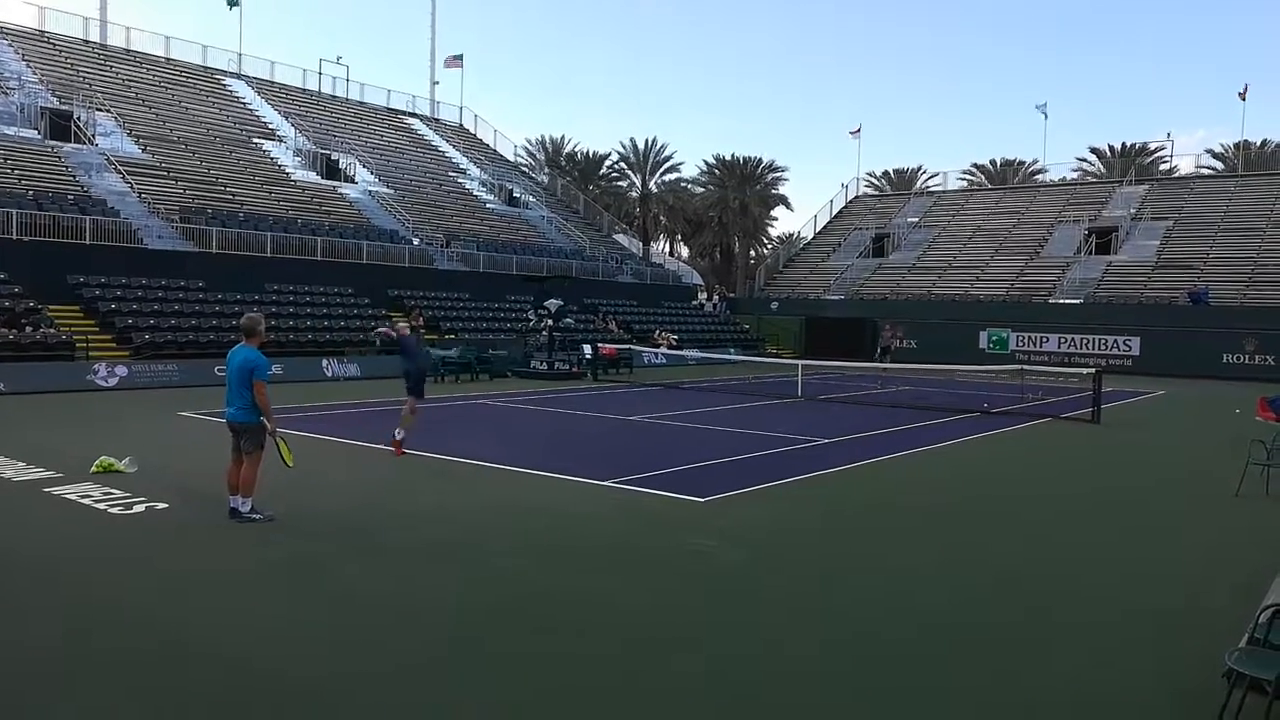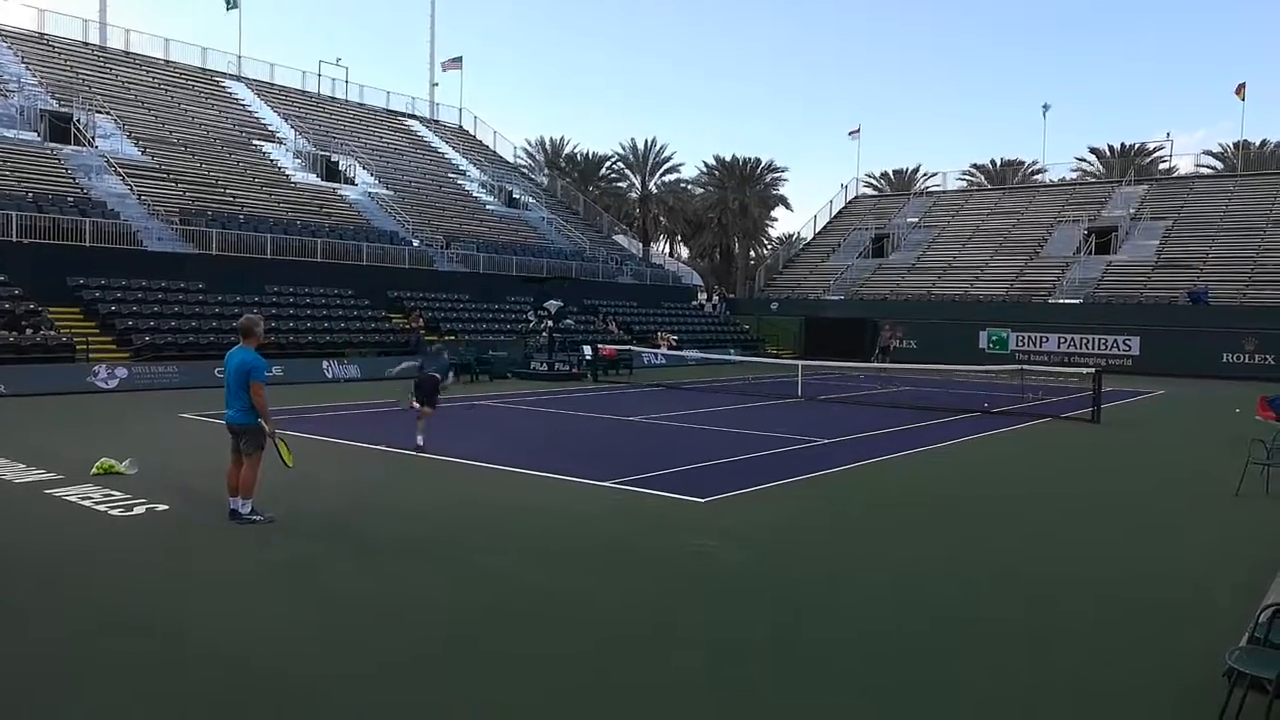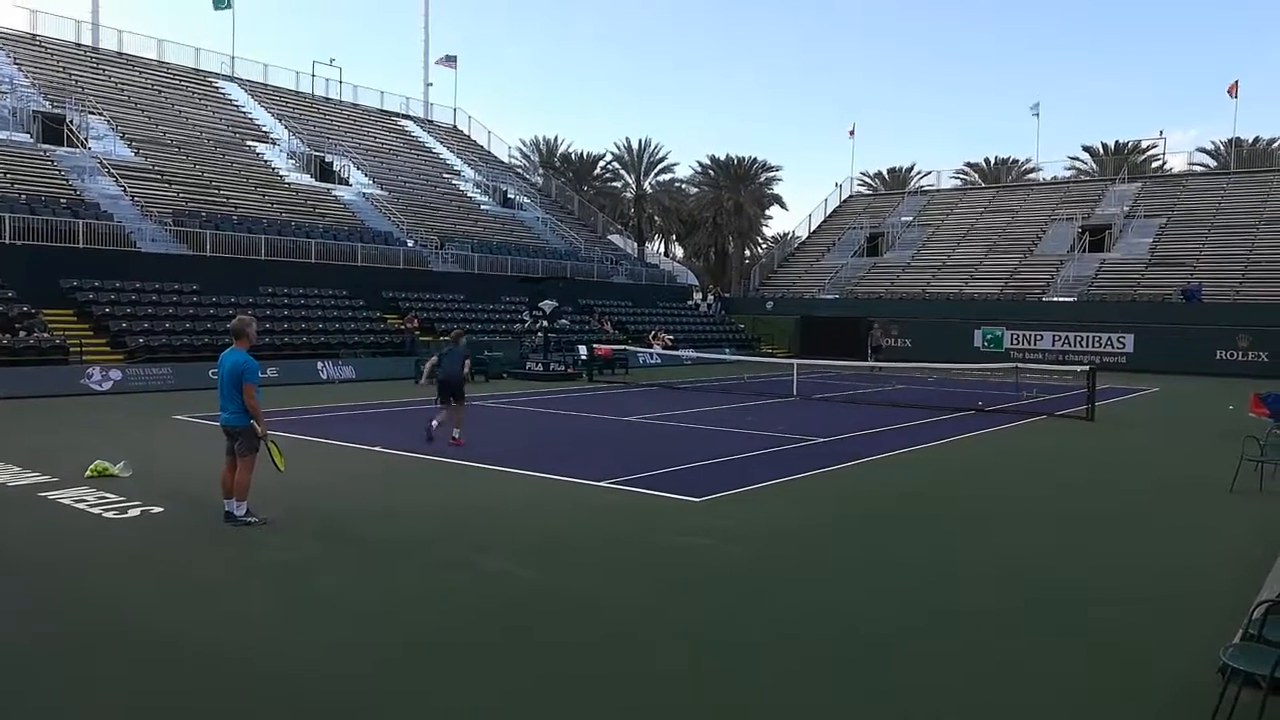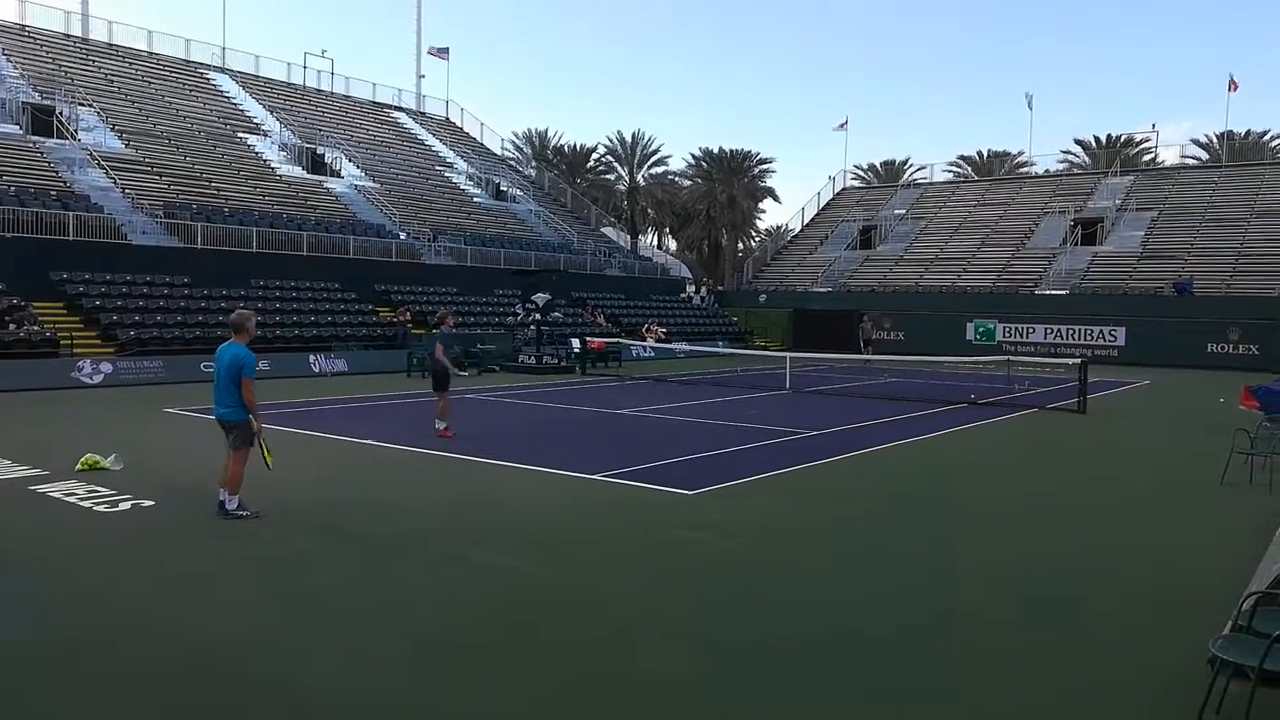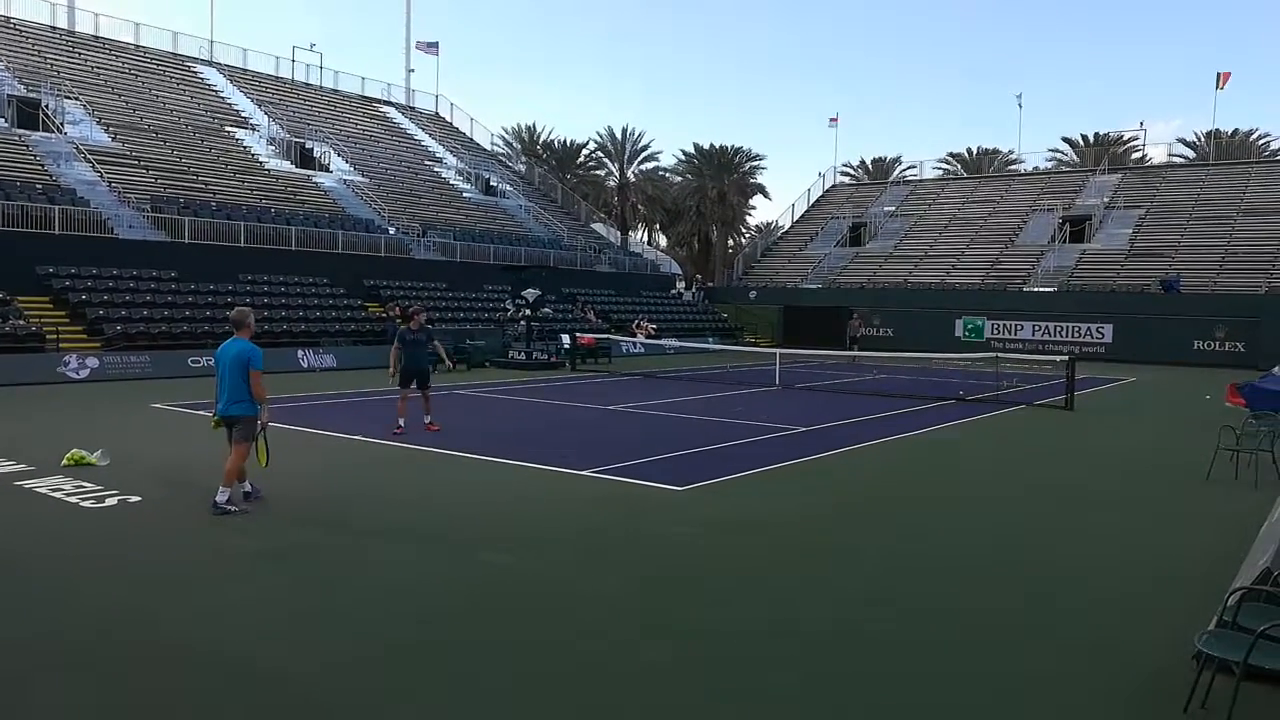
dt=0.5s
person 1, frame 1
left shoulder: (233, 353)
right shoulder: (258, 360)
right elbow: (260, 395)
right wrist: (270, 421)
left hip: (233, 416)
right hip: (250, 419)
left knee: (236, 462)
right knee: (250, 464)
left ankle: (234, 506)
right ankle: (245, 510)
person 1, frame 2
left shoulder: (231, 355)
right shoulder: (255, 361)
right elbow: (257, 396)
right wrist: (268, 422)
left hip: (233, 417)
right hip: (249, 421)
left knee: (236, 463)
right knee: (250, 465)
left ankle: (234, 507)
right ankle: (246, 511)
person 1, frame 3
left shoulder: (224, 357)
right shoulder: (248, 363)
right elbow: (250, 399)
right wrist: (261, 423)
left hip: (228, 420)
right hip: (244, 423)
left knee: (230, 465)
right knee: (244, 468)
left ankle: (229, 509)
right ankle: (240, 513)
person 1, frame 4
left shoulder: (221, 350)
right shoulder: (246, 356)
right elbow: (247, 394)
right wrist: (256, 418)
left hip: (223, 413)
right hip: (239, 416)
left knee: (232, 458)
right knee: (238, 462)
left ankle: (224, 500)
right ankle: (232, 506)
person 1, frame 5
left shoulder: (221, 349)
right shoulder: (252, 350)
left elbow: (217, 382)
right elbow: (256, 385)
left wrist: (217, 410)
right wrist: (264, 409)
left hip: (226, 410)
right hip: (245, 411)
left knee: (235, 453)
right knee: (238, 456)
left ankle: (246, 489)
right ankle: (222, 499)
